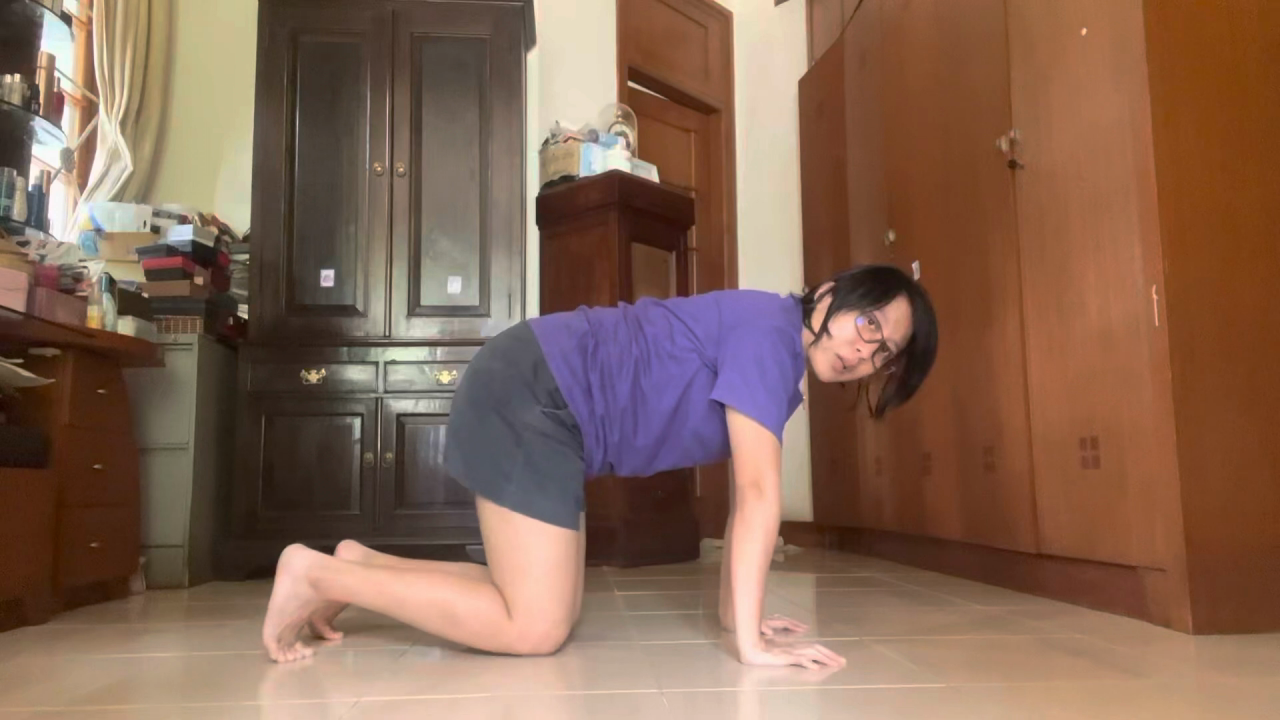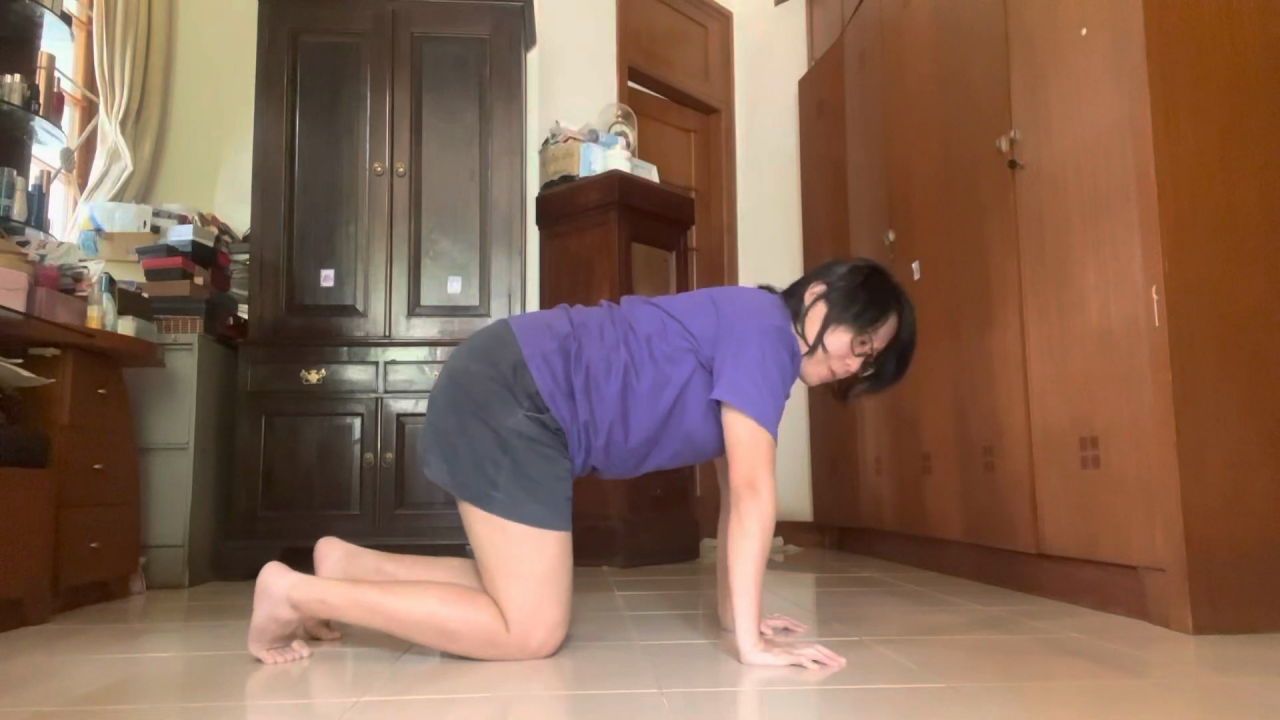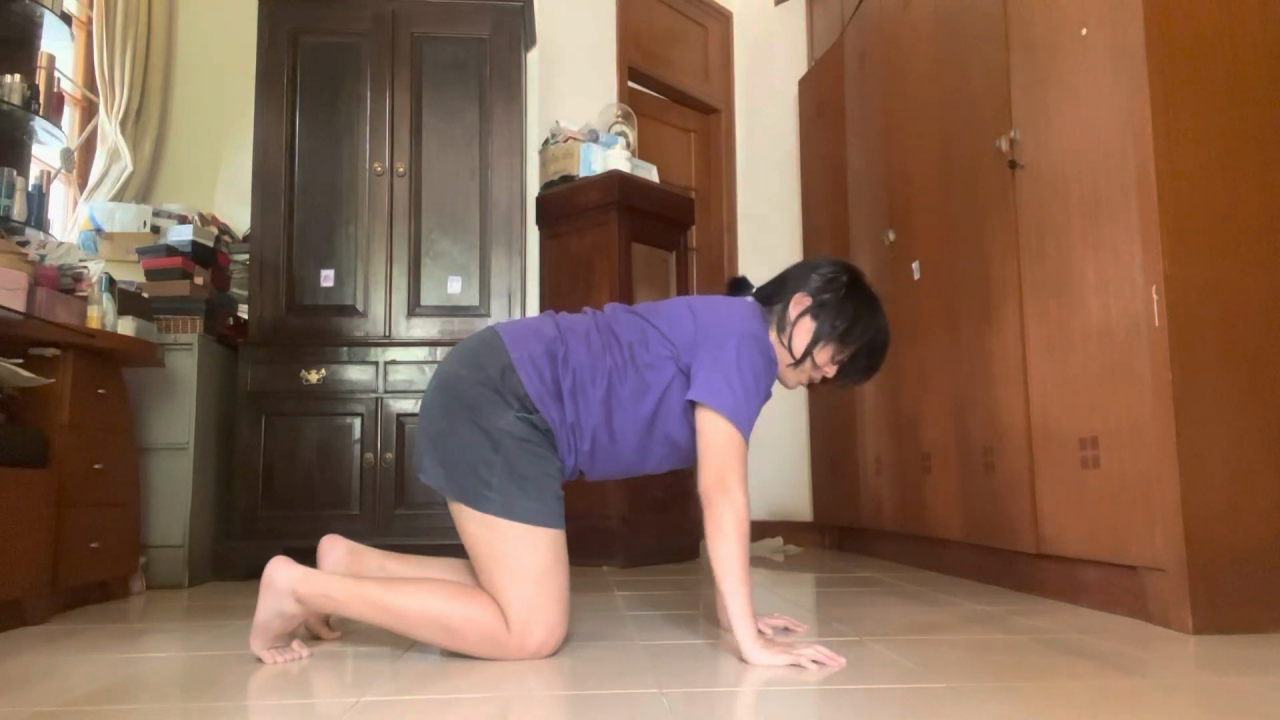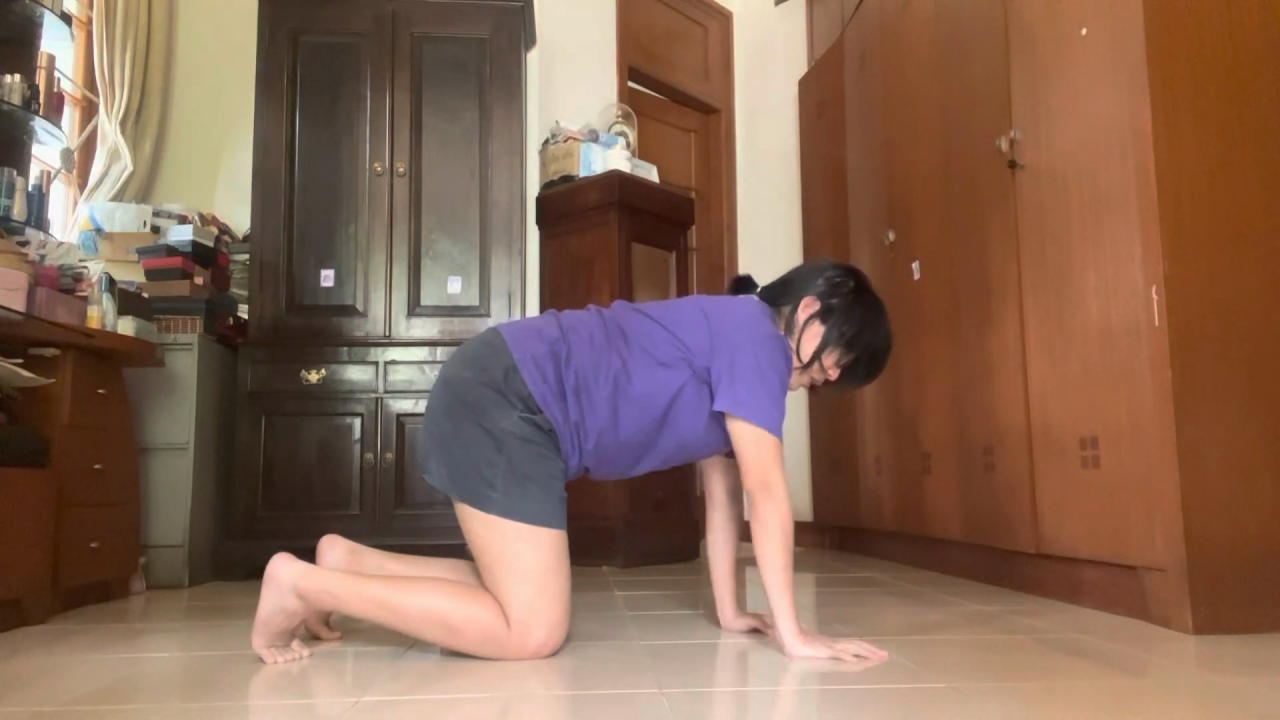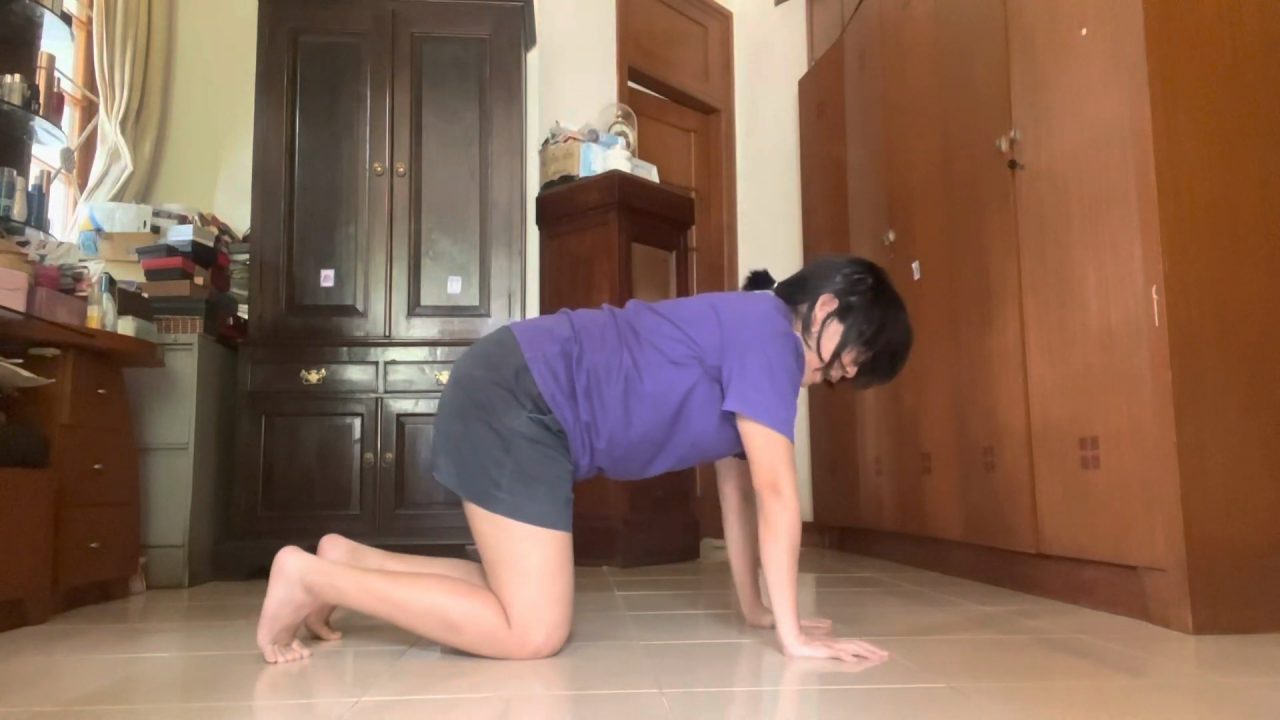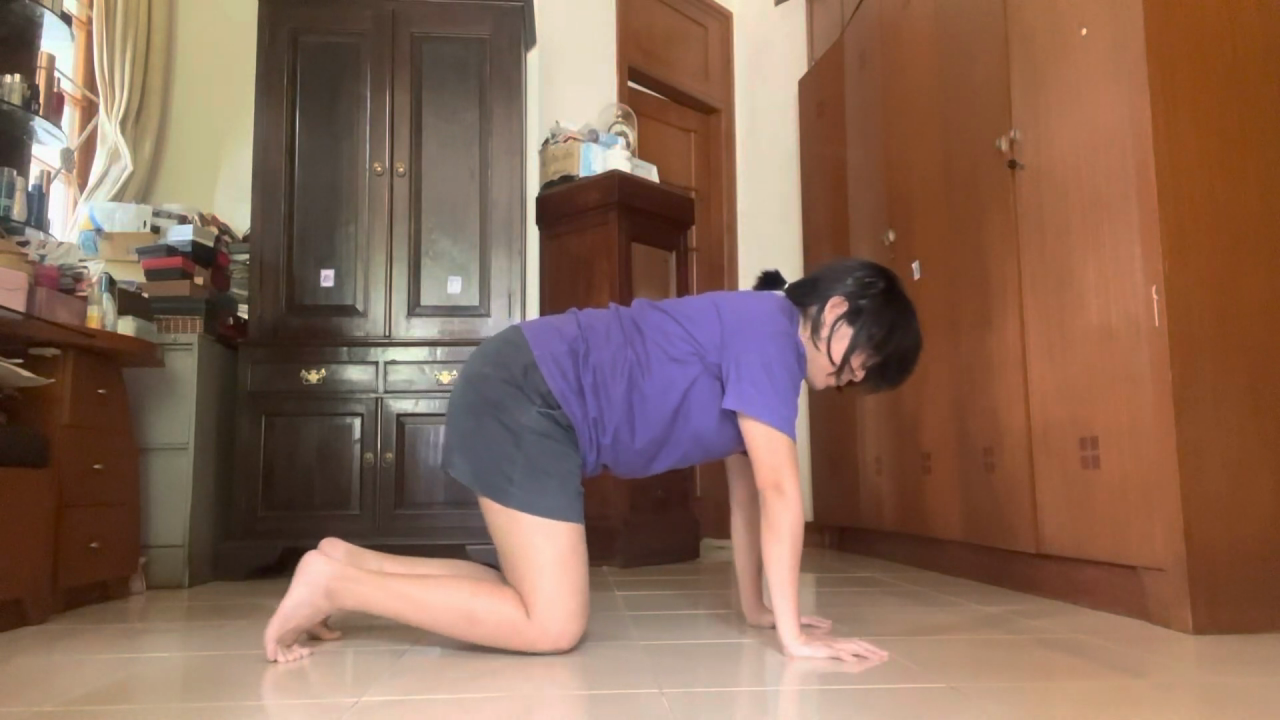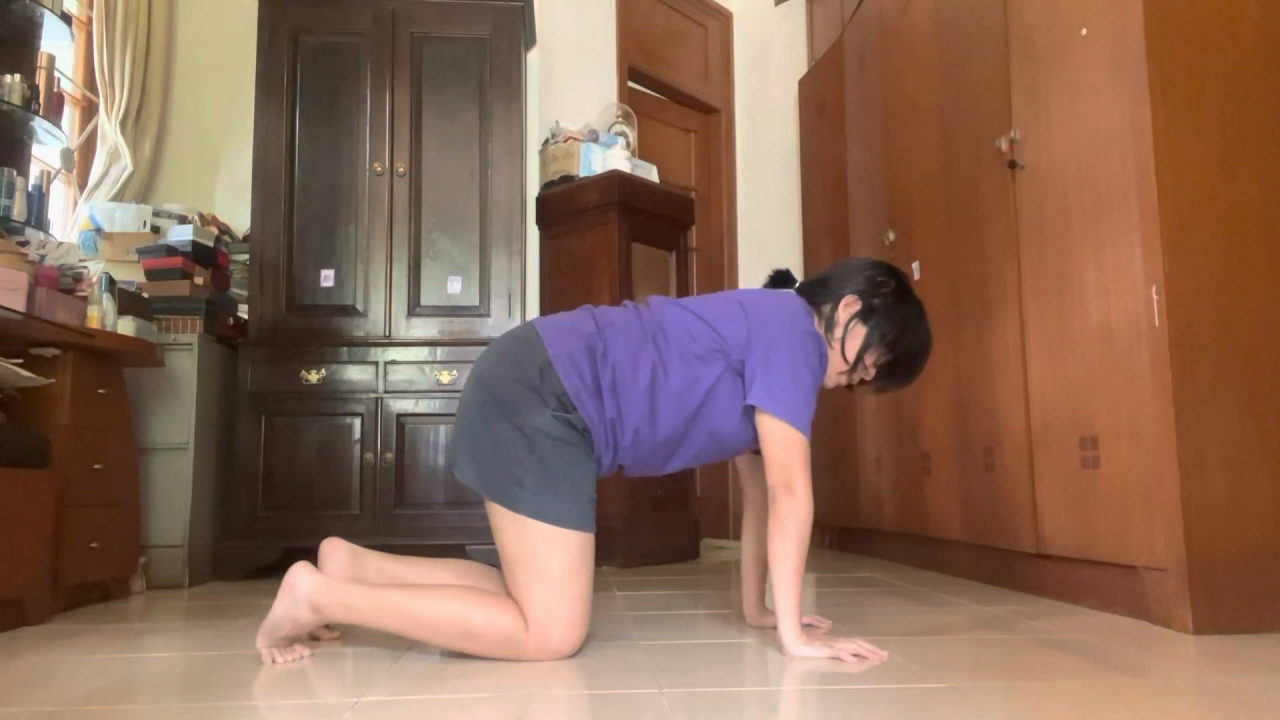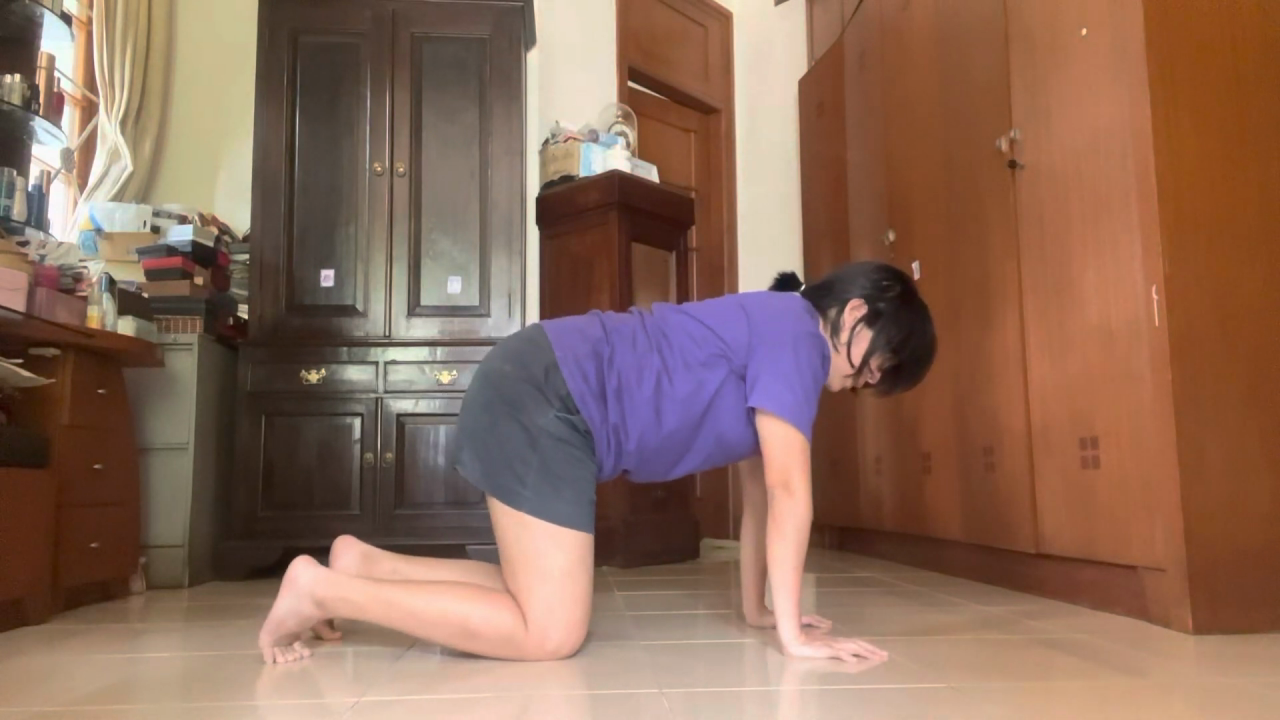
dt=0.5s
person 1, frame 1
left shoulder: (783, 378)
right shoulder: (770, 334)
left elbow: (746, 494)
right elbow: (758, 494)
left wrist: (734, 610)
right wrist: (750, 640)
left hip: (538, 401)
right hip: (530, 390)
left knee: (551, 599)
right knee: (535, 628)
left ankle: (363, 566)
right ankle: (318, 572)
person 1, frame 2
left shoulder: (752, 348)
right shoulder: (765, 332)
left elbow: (735, 493)
right elbow: (753, 493)
left wrist: (732, 612)
right wrist: (750, 641)
left hip: (511, 391)
right hip: (511, 394)
left knee: (528, 591)
right knee: (532, 633)
left ankle: (348, 563)
right ankle: (296, 591)
person 1, frame 3
left shoulder: (734, 350)
right shoulder: (742, 336)
left elbow: (725, 491)
right elbow: (720, 490)
left wrist: (732, 614)
right wrist: (751, 638)
left hip: (496, 398)
right hip: (499, 397)
left knee: (518, 588)
right knee: (531, 632)
left ankle: (350, 561)
right ankle: (303, 586)
person 1, frame 4
left shoulder: (731, 344)
right shoulder: (758, 338)
left elbow: (723, 490)
right elbow: (768, 495)
left wrist: (729, 610)
right wrist: (793, 635)
left hip: (497, 395)
right hip: (503, 398)
left knee: (517, 590)
right knee: (533, 633)
left ankle: (350, 561)
right ankle: (305, 583)
person 1, frame 5
left shoulder: (742, 340)
right shoulder: (769, 337)
left elbow: (738, 488)
right elbow: (778, 494)
left wrist: (754, 607)
right wrist: (792, 634)
left hip: (514, 397)
right hip: (517, 398)
left knee: (525, 593)
right knee: (533, 632)
left ankle: (349, 559)
right ankle: (314, 575)
person 1, frame 6
left shoulder: (754, 339)
right shoulder: (772, 333)
left elbow: (745, 488)
right elbow: (780, 492)
left wrist: (753, 606)
right wrist: (793, 632)
left hip: (522, 395)
right hip: (524, 393)
left knee: (535, 594)
right knee: (554, 625)
left ankle: (349, 563)
right ankle: (334, 583)
person 1, frame 7
left shoulder: (764, 336)
right shoulder: (792, 332)
left elbow: (759, 489)
right elbow: (790, 491)
left wrist: (754, 608)
right wrist: (793, 631)
left hip: (532, 390)
right hip: (540, 395)
left knee: (536, 594)
right knee: (550, 635)
left ankle: (355, 565)
right ankle: (318, 594)
person 1, frame 8
left shoulder: (769, 337)
right shoulder: (795, 334)
left elbow: (758, 490)
right elbow: (789, 492)
left wrist: (755, 607)
right wrist: (793, 633)
left hip: (539, 393)
right hip: (544, 397)
left knee: (541, 595)
right knee: (550, 635)
left ankle: (366, 564)
right ankle: (323, 588)
